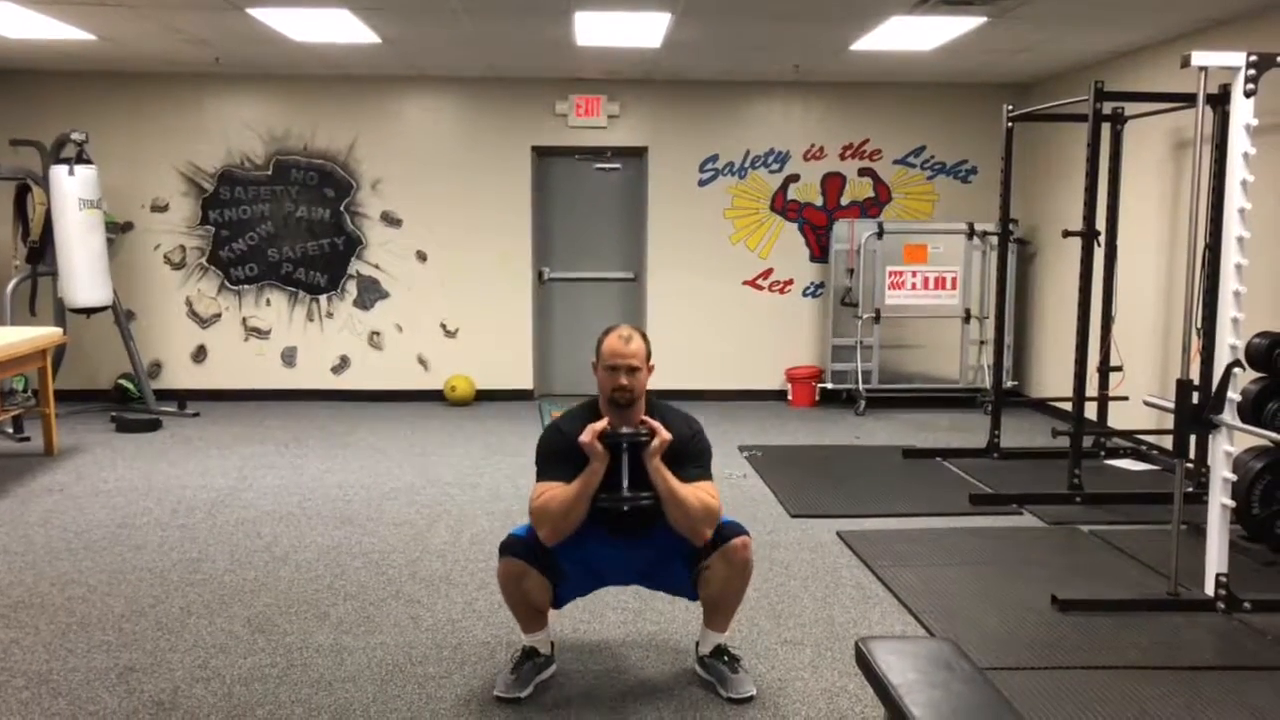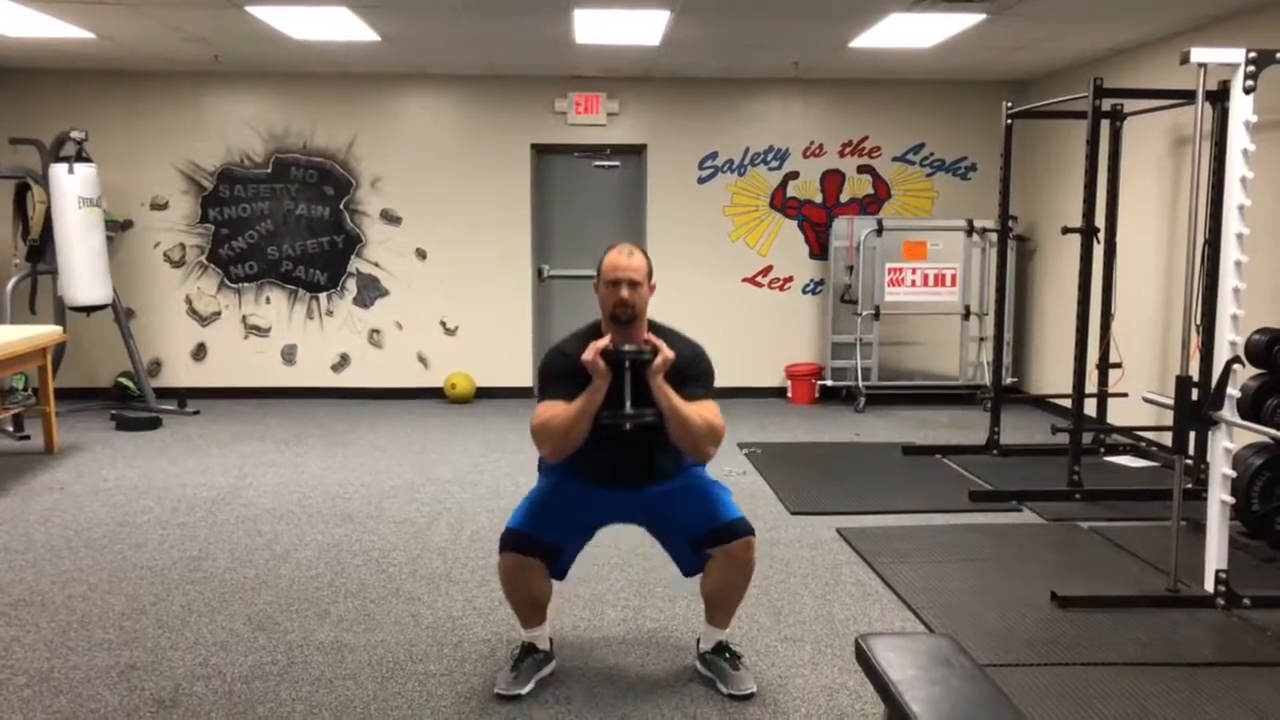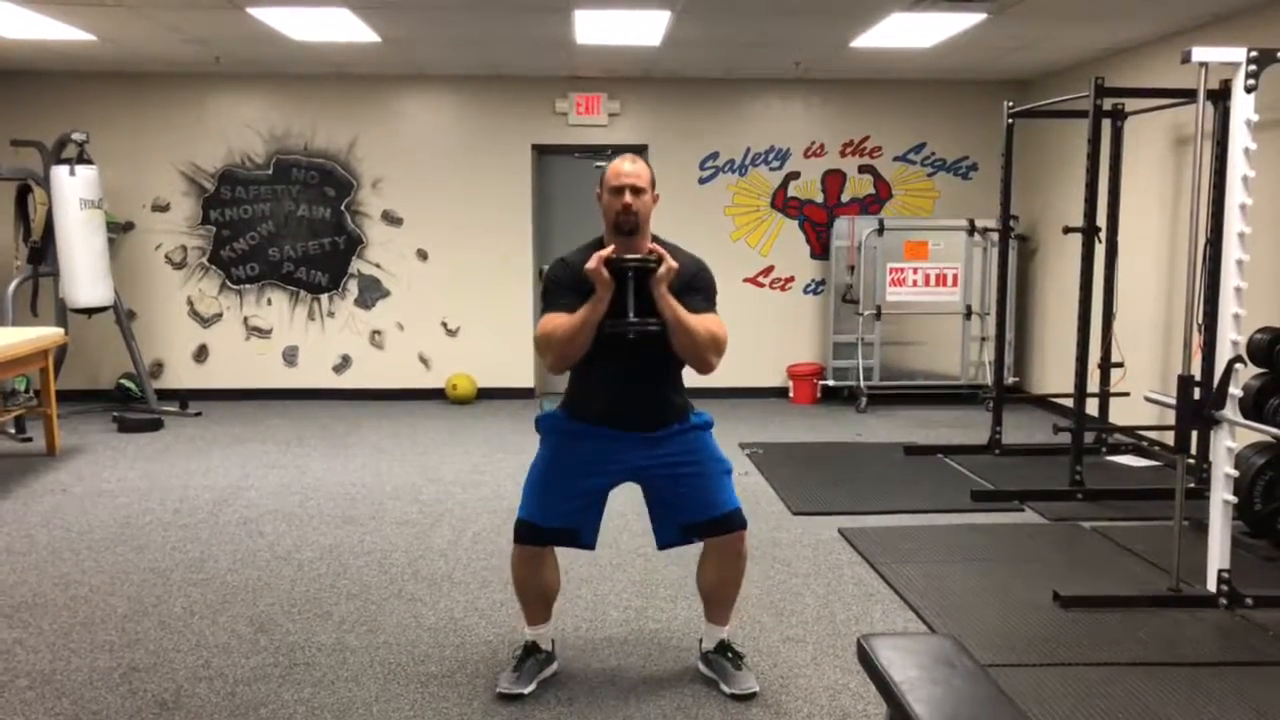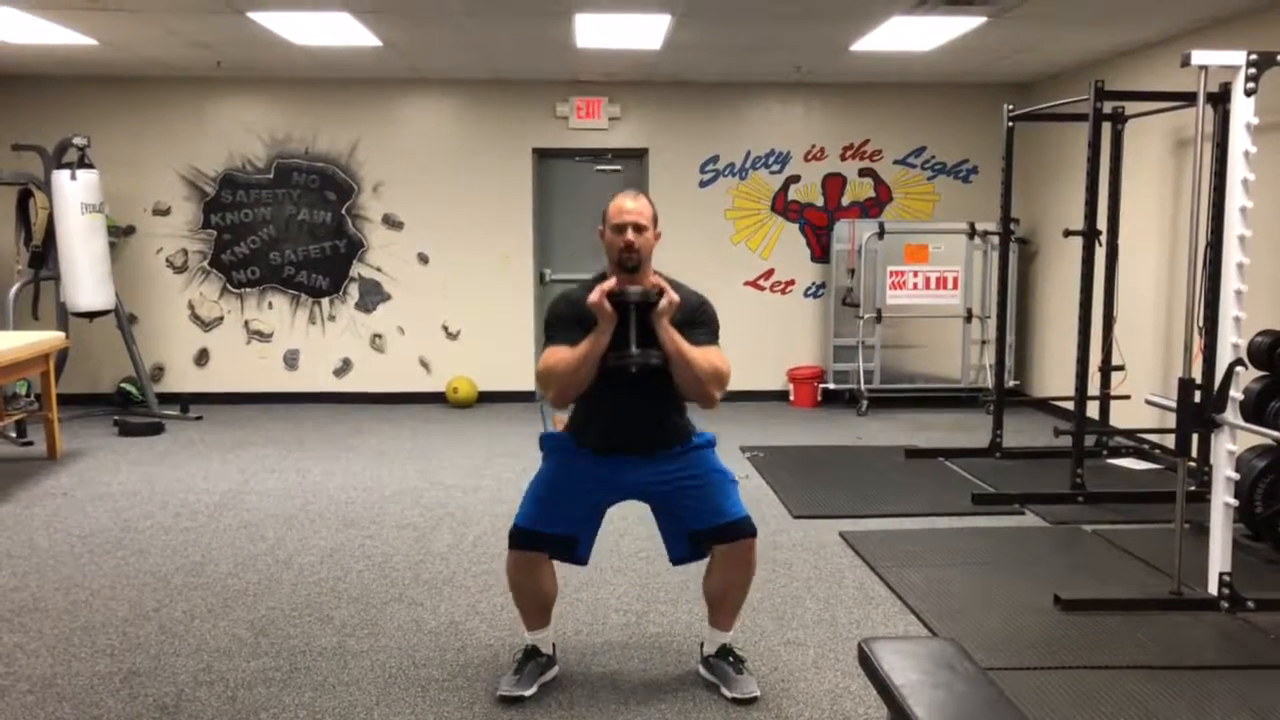
dt=0.4s
person 1, frame 1
left shoulder: (681, 431)
right shoulder: (565, 433)
left elbow: (701, 529)
right elbow: (548, 530)
left wrist: (655, 463)
right wrist: (596, 465)
left hip: (661, 541)
right hip: (585, 542)
left knee: (735, 547)
right knee: (515, 556)
left ankle: (712, 650)
right ankle: (537, 651)
person 1, frame 2
left shoulder: (684, 354)
right shoulder: (567, 355)
left elbow: (705, 446)
right elbow: (550, 447)
left wrist: (658, 382)
right wrist: (599, 383)
left hip: (666, 478)
right hip: (583, 480)
left knee: (737, 541)
right knee: (517, 549)
left ankle: (713, 647)
right ankle: (537, 648)
person 1, frame 3
left shoulder: (687, 269)
right shoulder: (570, 270)
left elbow: (708, 358)
right elbow: (554, 359)
left wrist: (661, 293)
right wrist: (600, 296)
left hip: (671, 431)
right hip: (585, 431)
left knee: (727, 533)
right knee: (532, 538)
left ankle: (716, 646)
right ankle: (538, 647)
person 1, frame 4
left shoulder: (689, 305)
right shoulder: (572, 306)
left elbow: (711, 393)
right elbow: (556, 393)
left wrist: (665, 327)
right wrist: (602, 328)
left hip: (674, 454)
right hip: (587, 453)
left knee: (738, 540)
right knee: (526, 544)
left ankle: (716, 651)
right ankle: (539, 652)
